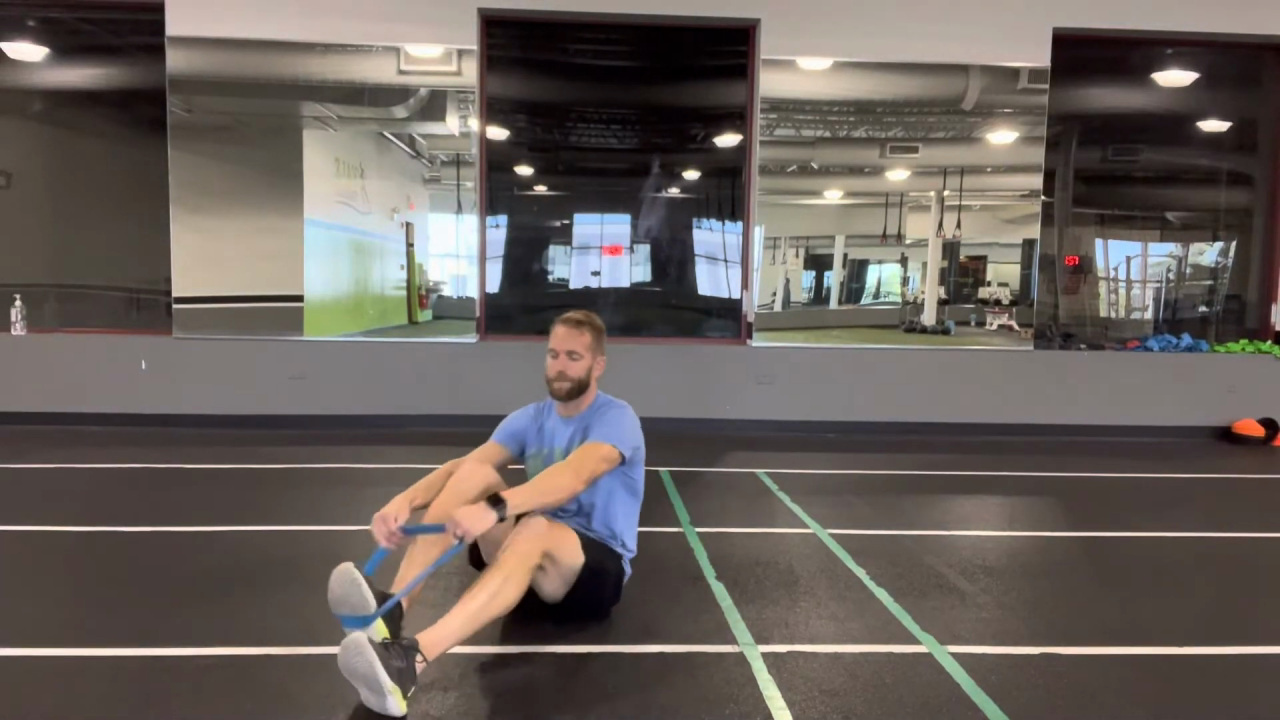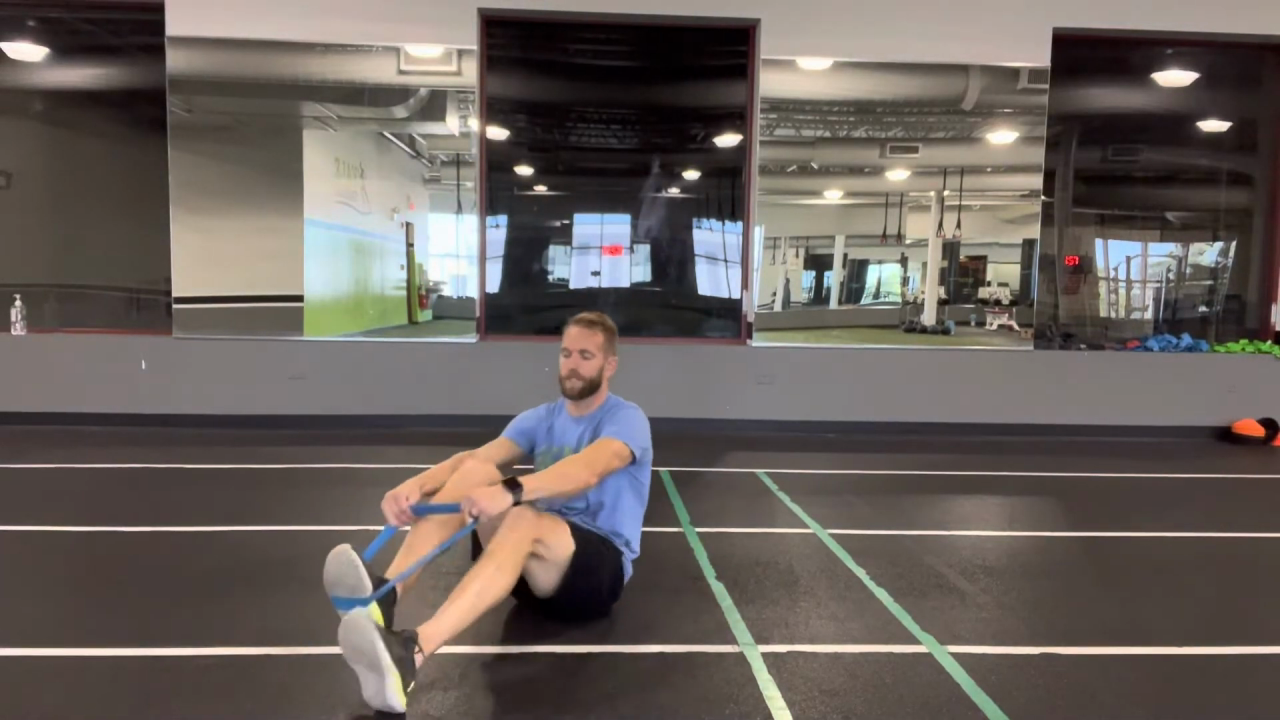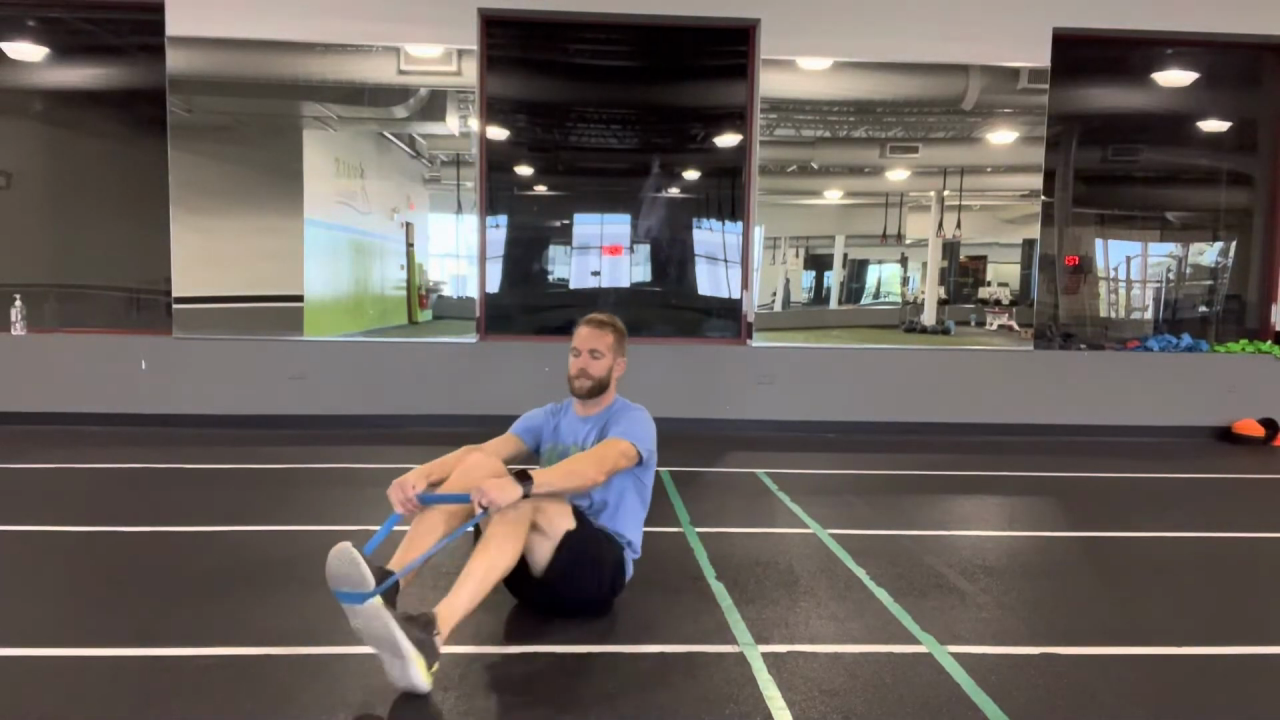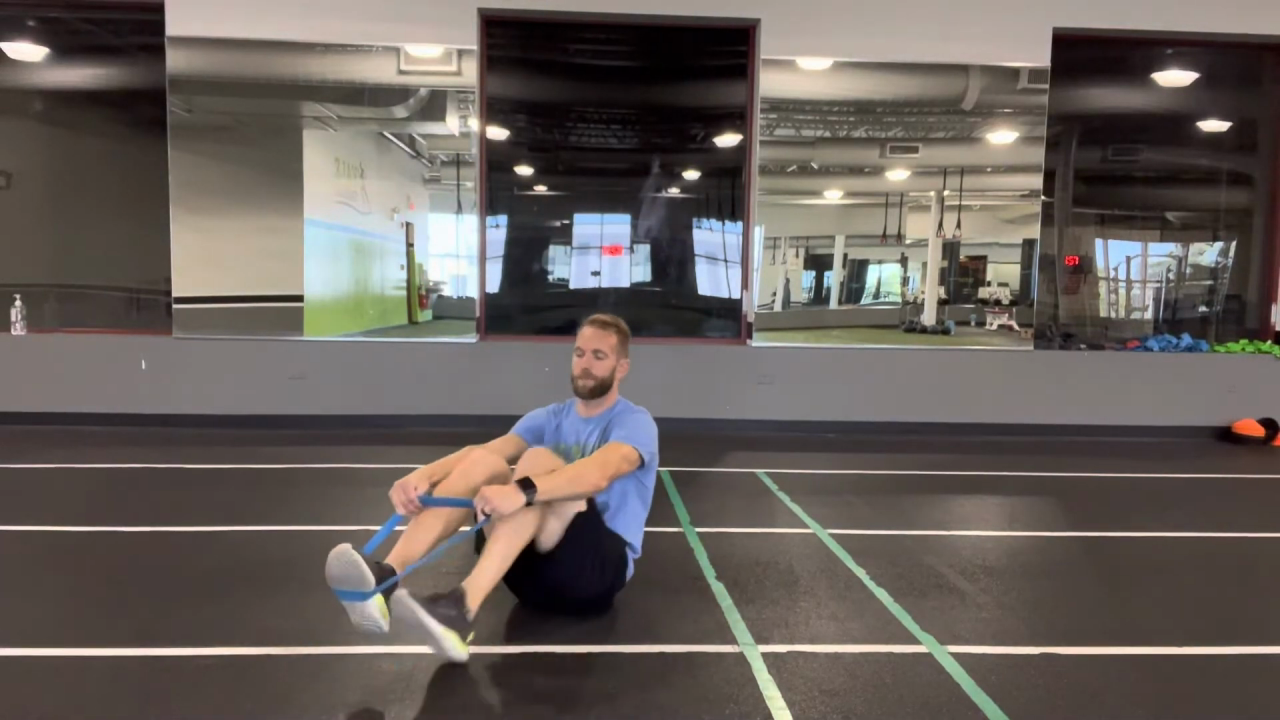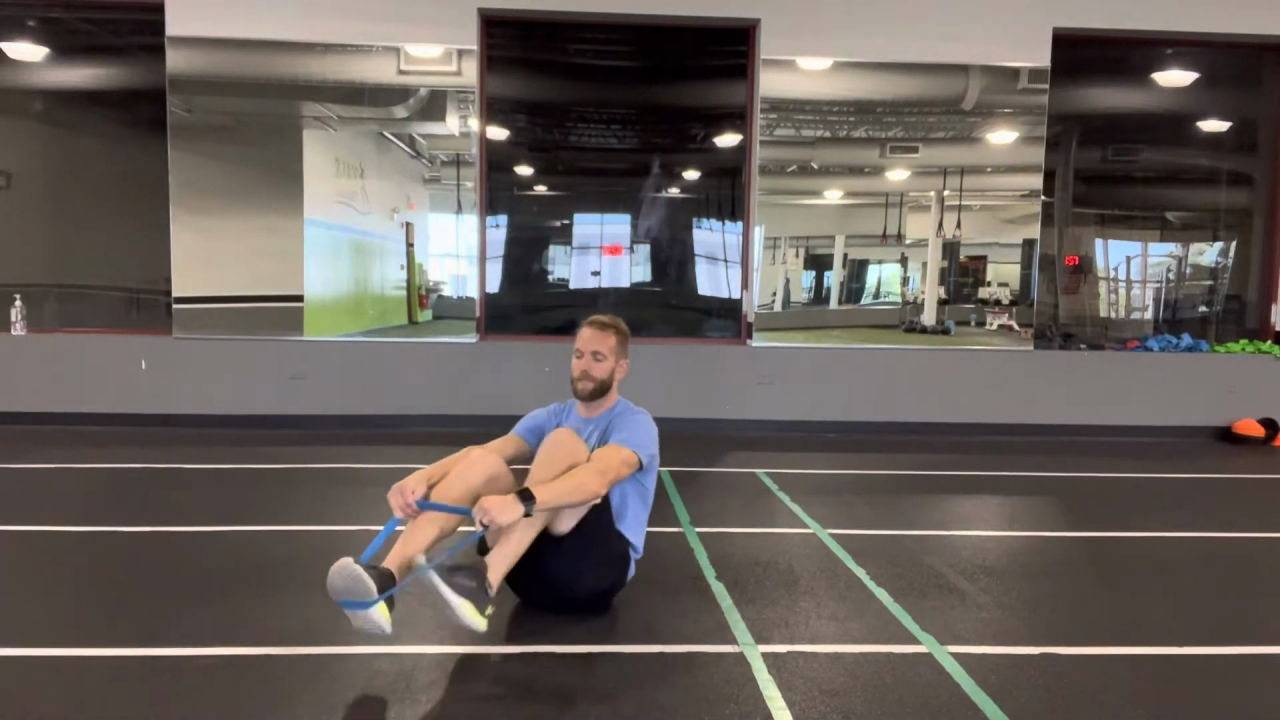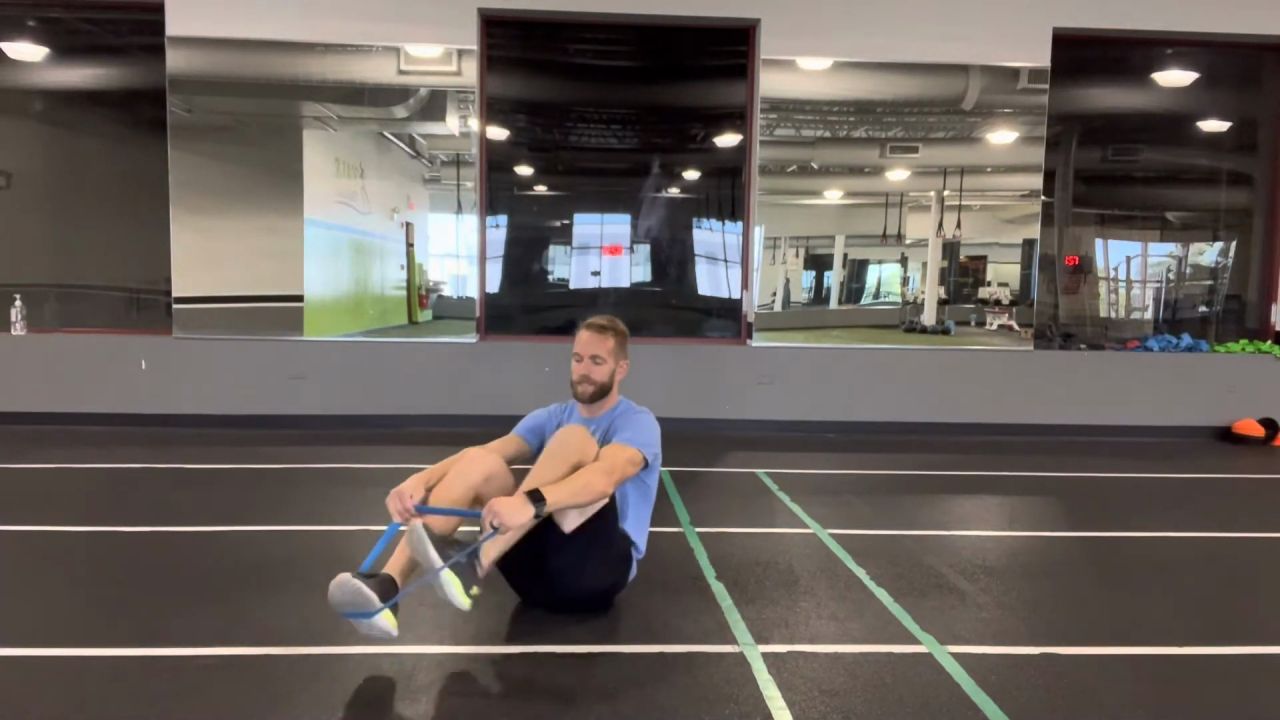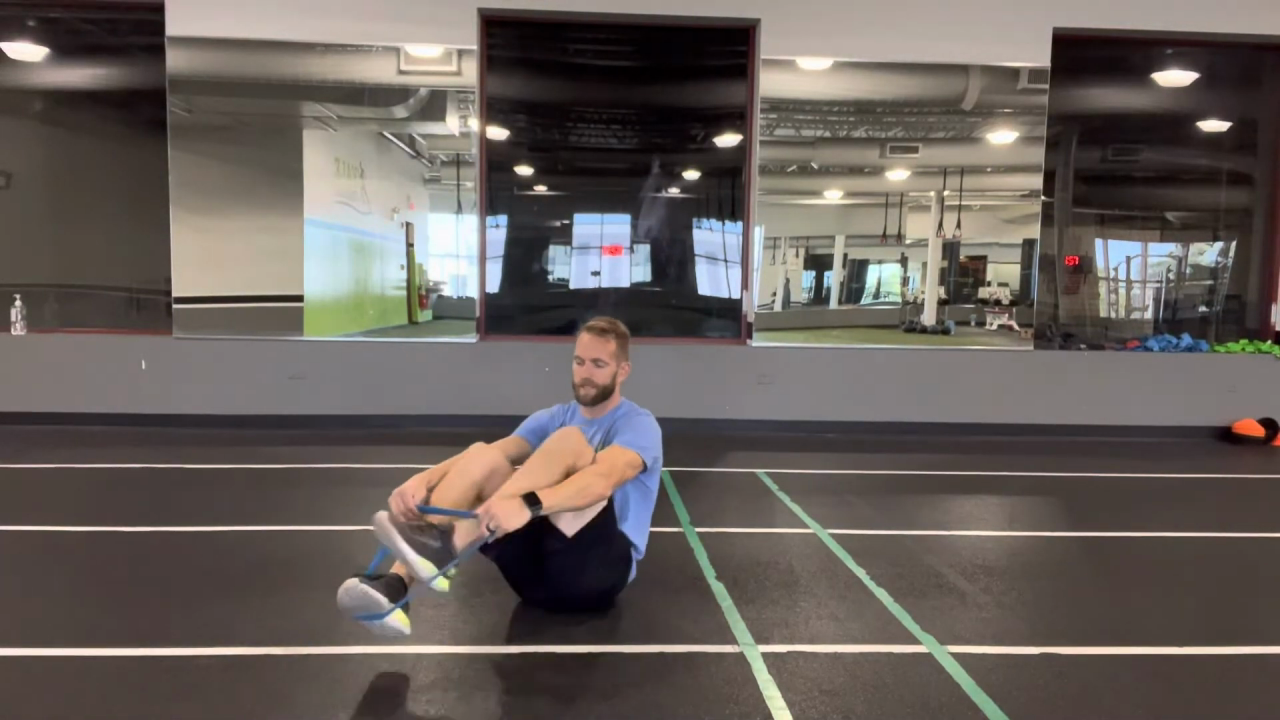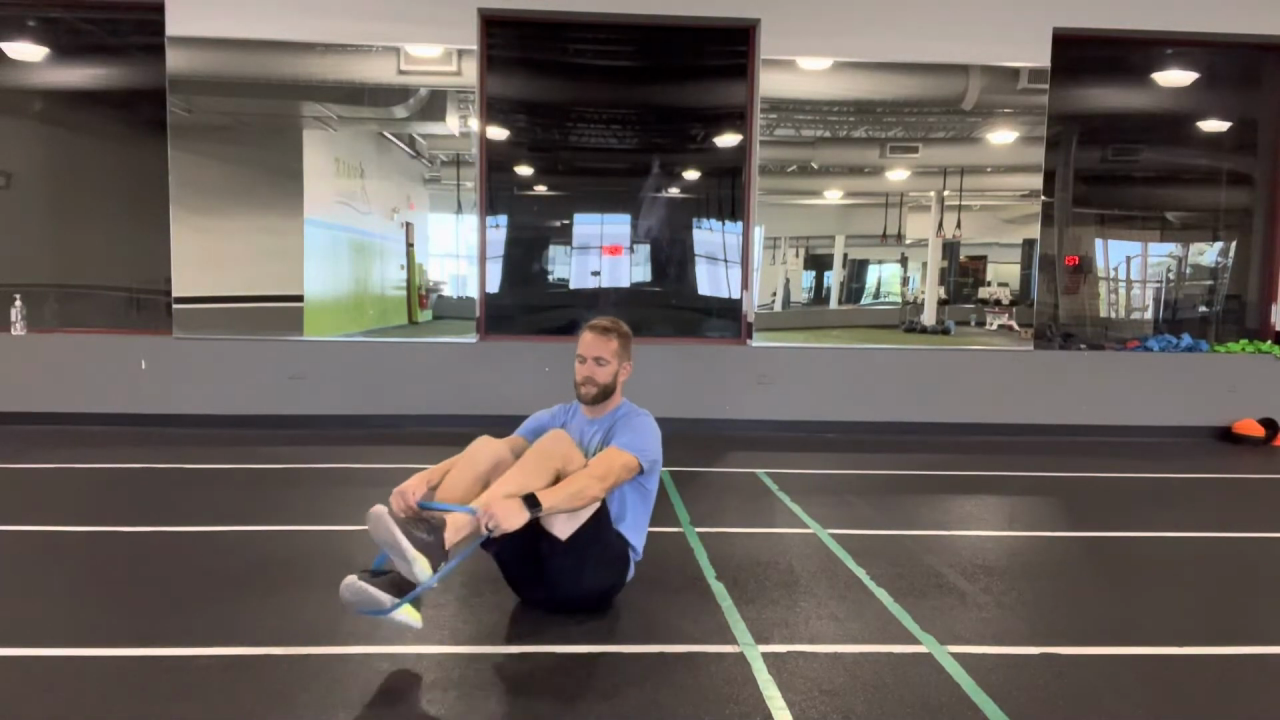
dt=0.1s
person 1, frame 1
left shoulder: (616, 418)
right shoulder: (530, 418)
left elbow: (573, 477)
right elbow: (464, 466)
left wrist: (494, 509)
right wrist: (405, 500)
left hip: (596, 568)
right hip: (525, 558)
left knee: (537, 530)
right knee: (475, 473)
left ankle: (412, 658)
right ankle: (393, 608)
person 1, frame 2
left shoulder: (627, 419)
right shoulder: (541, 419)
left elbow: (586, 471)
right elbow: (478, 455)
left wrist: (510, 492)
right wrist: (417, 484)
left hip: (599, 569)
right hip: (531, 569)
left knee: (524, 522)
right knee: (474, 472)
left ankle: (408, 655)
right ankle: (385, 594)
person 1, frame 3
left shoulder: (633, 420)
right shoulder: (548, 418)
left elbow: (595, 470)
right elbow: (484, 450)
left wrist: (520, 484)
right wrist: (423, 473)
left hip: (600, 564)
right hip: (535, 560)
left knee: (524, 504)
right knee: (480, 464)
left ankle: (429, 635)
right ankle: (387, 586)
person 1, frame 4
left shoulder: (636, 423)
right shoulder: (548, 418)
left elbow: (597, 474)
right elbow: (488, 451)
left wrist: (521, 492)
right wrist: (425, 475)
left hip: (595, 565)
right hip: (535, 560)
left knee: (539, 460)
right knee: (481, 462)
left ankle: (460, 608)
right ankle: (386, 576)
person 1, frame 5
left shoulder: (635, 424)
right shoulder: (549, 417)
left elbow: (598, 479)
right elbow: (490, 452)
left wrist: (520, 501)
right wrist: (422, 477)
left hip: (598, 563)
right hip: (537, 559)
left knee: (564, 439)
right knee: (481, 462)
left ankle: (482, 584)
right ankle: (384, 581)
person 1, frame 6
left shoulder: (638, 424)
right shoulder: (550, 418)
left elbow: (603, 477)
right elbow: (494, 452)
left wrist: (531, 503)
right wrist: (422, 480)
left hip: (597, 567)
right hip: (538, 557)
left knee: (574, 438)
right knee: (479, 462)
left ankle: (473, 565)
right ankle: (390, 584)
person 1, frame 7
left shoulder: (639, 426)
right shoulder: (552, 418)
left elbow: (601, 480)
right elbow: (496, 452)
left wrist: (527, 505)
right wrist: (425, 480)
left hip: (594, 568)
right hip: (538, 557)
left knee: (569, 440)
right knee: (482, 457)
left ankle: (448, 544)
right ankle: (397, 585)
person 1, frame 8
left shoulder: (638, 427)
right shoulder: (553, 419)
left elbow: (597, 482)
right elbow: (480, 458)
left wrist: (526, 505)
right wrist: (425, 479)
left hip: (596, 568)
right hip: (535, 562)
left knee: (556, 444)
right knee: (487, 449)
left ankle: (438, 544)
right ankle: (400, 582)
